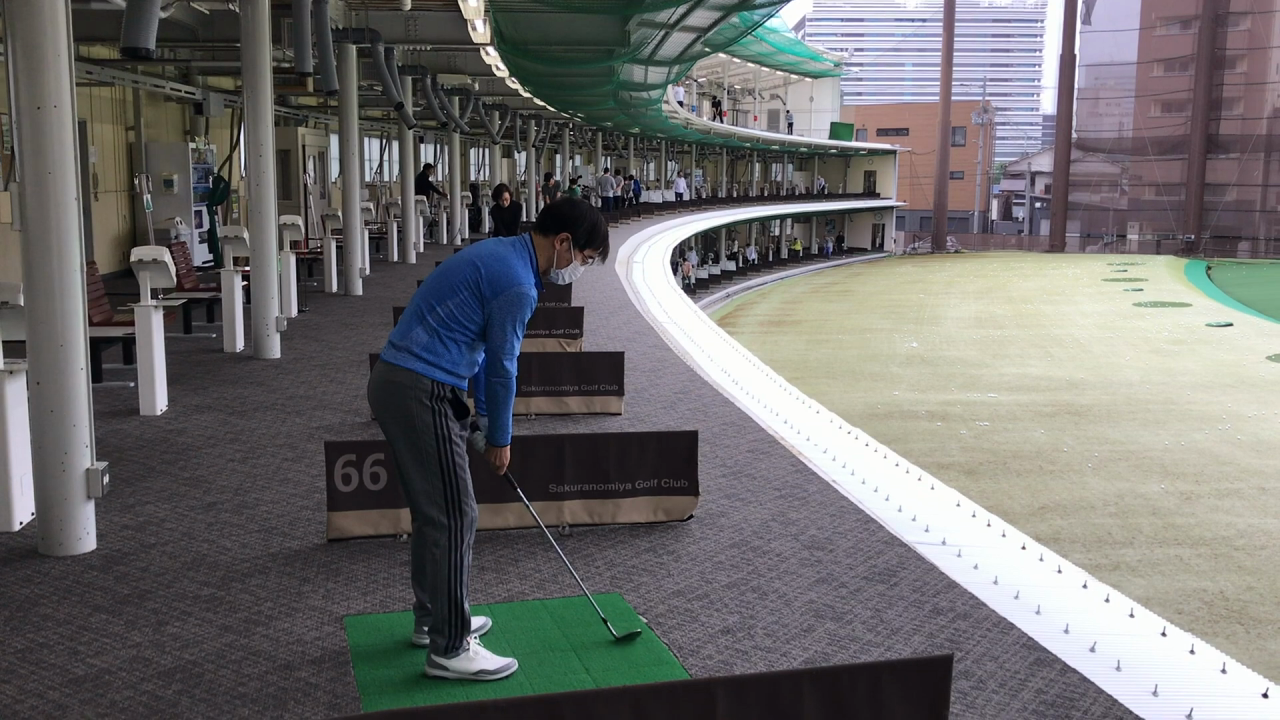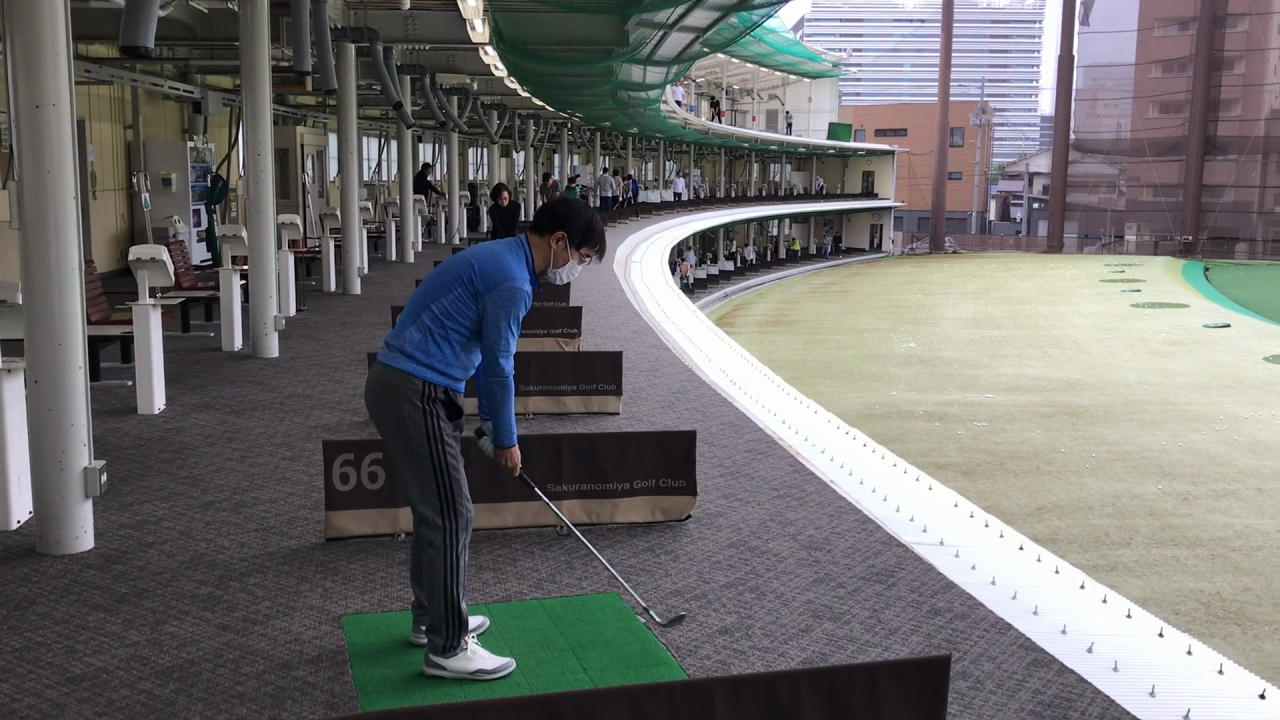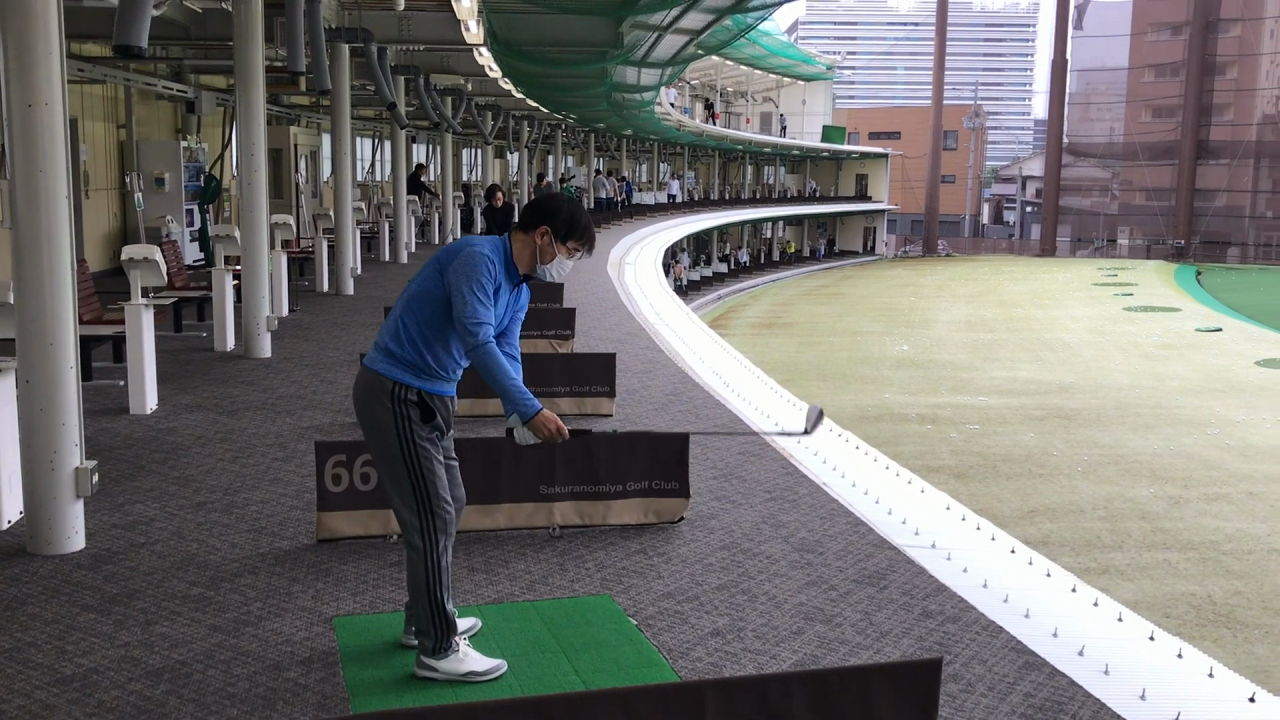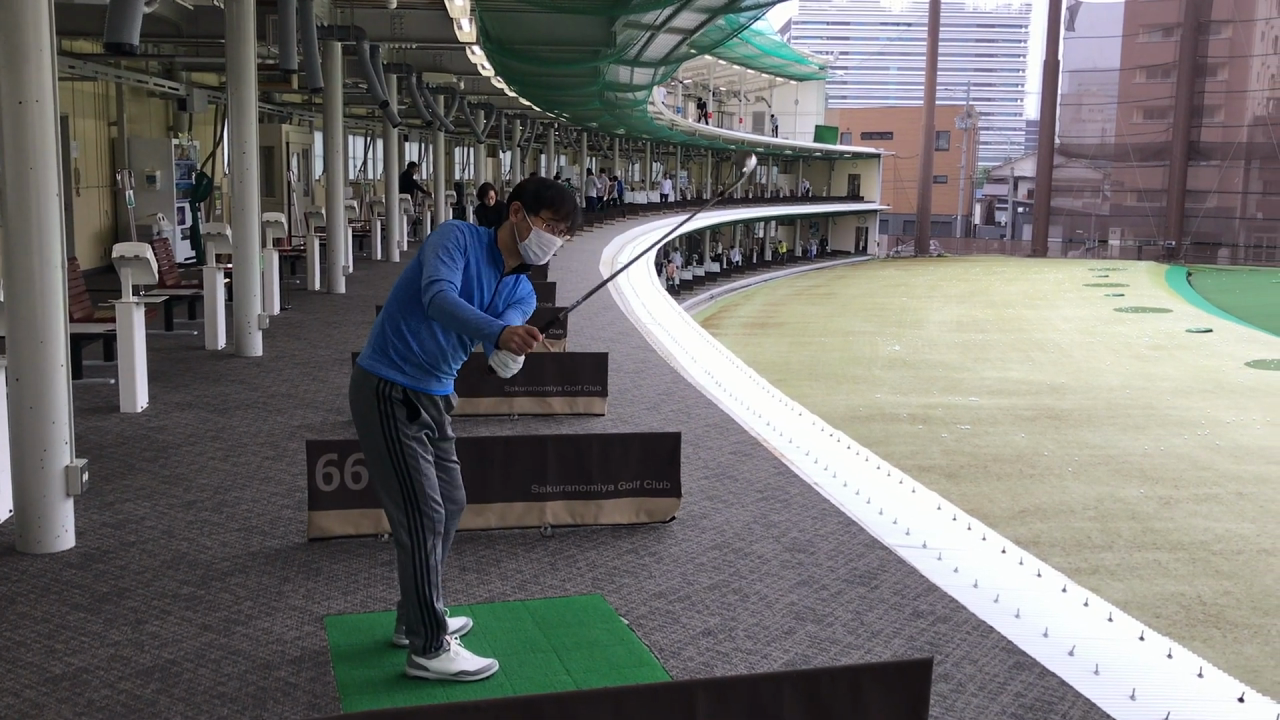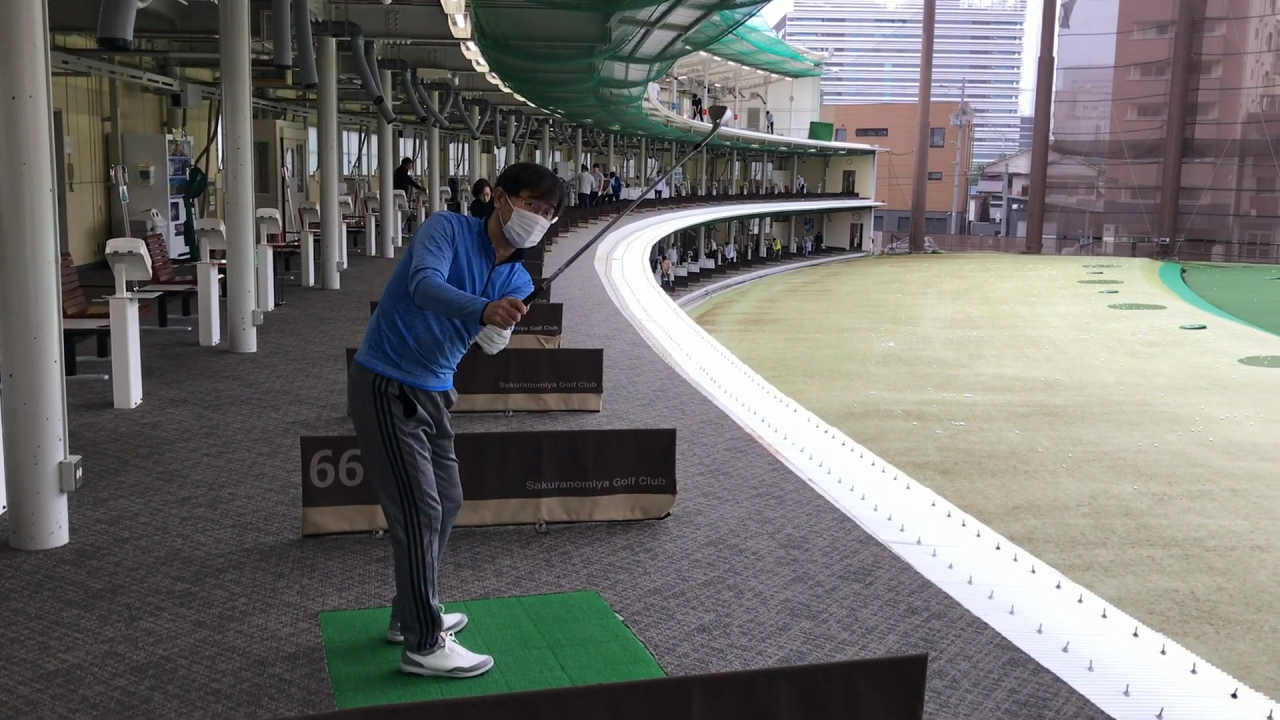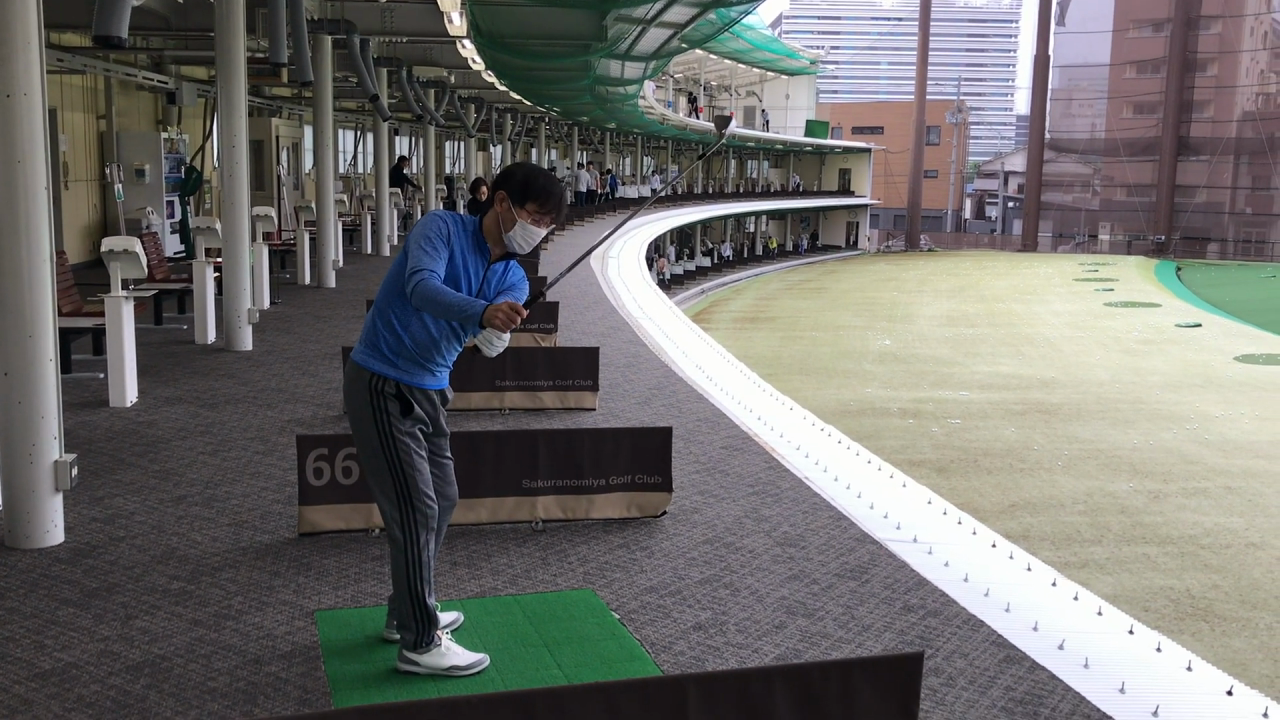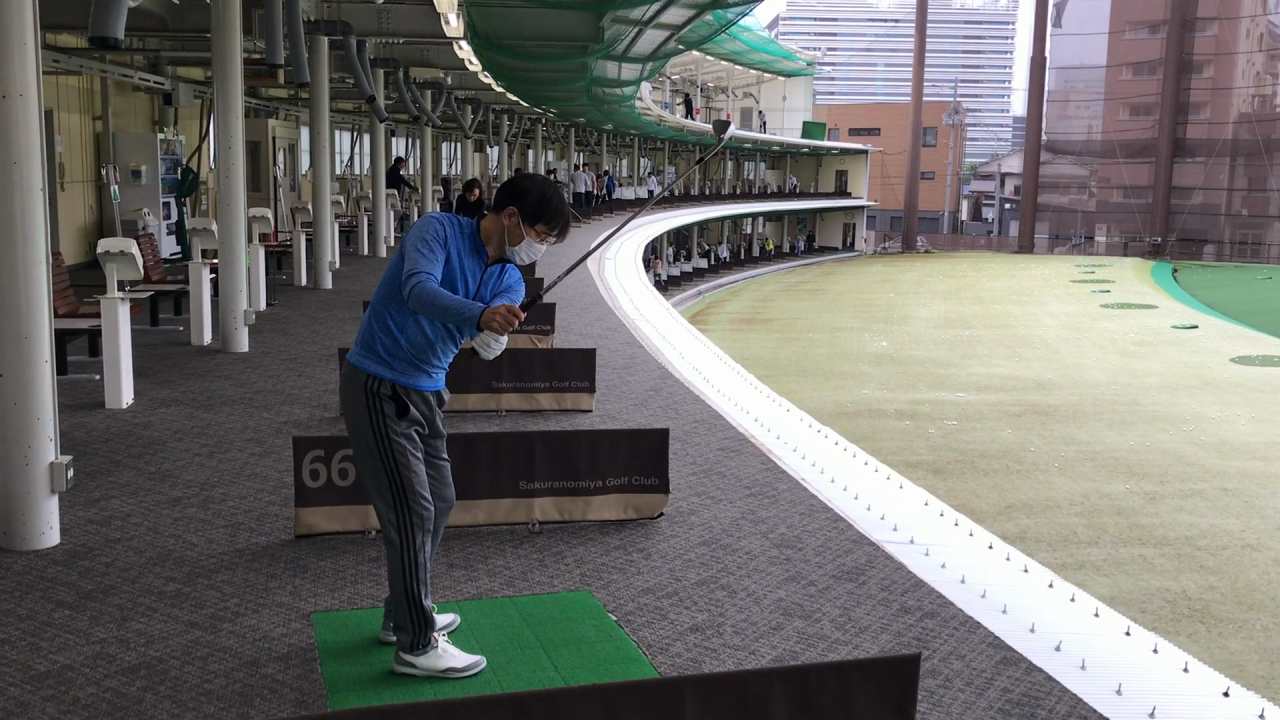
dt=0.4s
person 1, frame 1
left shoulder: (498, 254)
right shoulder: (516, 283)
right elbow: (502, 366)
left wrist: (482, 415)
right wrist: (499, 438)
left hip: (395, 380)
right hip: (421, 392)
left knee: (432, 511)
right knee: (454, 517)
left ankle: (434, 617)
right ankle: (449, 648)
person 1, frame 2
left shoulder: (498, 257)
right shoulder: (511, 281)
right elbow: (497, 365)
left wrist: (489, 421)
right wrist: (506, 439)
left hip: (395, 382)
right hip: (415, 393)
left knee: (434, 510)
right knee: (450, 516)
left ankle: (431, 616)
right ankle: (446, 646)
person 1, frame 3
left shoulder: (519, 289)
right shoulder: (477, 257)
left elbow: (506, 354)
right elbow: (478, 344)
left wrist: (519, 415)
right wrist: (531, 411)
left hip: (425, 395)
right hip: (396, 394)
left knee: (446, 506)
right knee: (432, 517)
left ankle: (425, 619)
right ankle: (438, 649)
person 1, frame 4
left shoulder: (522, 292)
right shoulder: (456, 237)
left elbow: (500, 339)
right elbow: (439, 299)
left wrist: (512, 346)
right wrist: (500, 333)
left hip: (433, 394)
right hip: (387, 391)
left knee: (448, 505)
right knee: (422, 515)
left ankle: (417, 617)
right ankle: (428, 648)
person 1, frame 5
left shoulder: (519, 281)
right shoulder: (446, 228)
left elbow: (495, 331)
right elbow: (424, 285)
left wrist: (498, 328)
right wrist: (484, 309)
left hip: (434, 390)
right hip: (385, 385)
left knee: (445, 502)
right knee: (420, 512)
left ankle: (413, 613)
right ankle: (423, 645)
person 1, frame 6
left shoulder: (514, 280)
right shoulder: (440, 227)
left elbow: (495, 324)
right elbow: (421, 287)
left wrist: (498, 331)
right wrist: (482, 312)
left hip: (429, 389)
right hip: (381, 384)
left knee: (440, 500)
right knee: (415, 509)
left ankle: (408, 611)
right ankle: (419, 643)
person 1, frame 7
left shoulder: (510, 282)
right shoulder: (437, 229)
left elbow: (491, 327)
right elbow: (418, 289)
left wrist: (494, 333)
right wrist: (481, 314)
left hip: (426, 391)
right hip: (378, 386)
left knee: (437, 503)
right knee: (412, 511)
left ankle: (403, 615)
right ankle: (416, 645)
